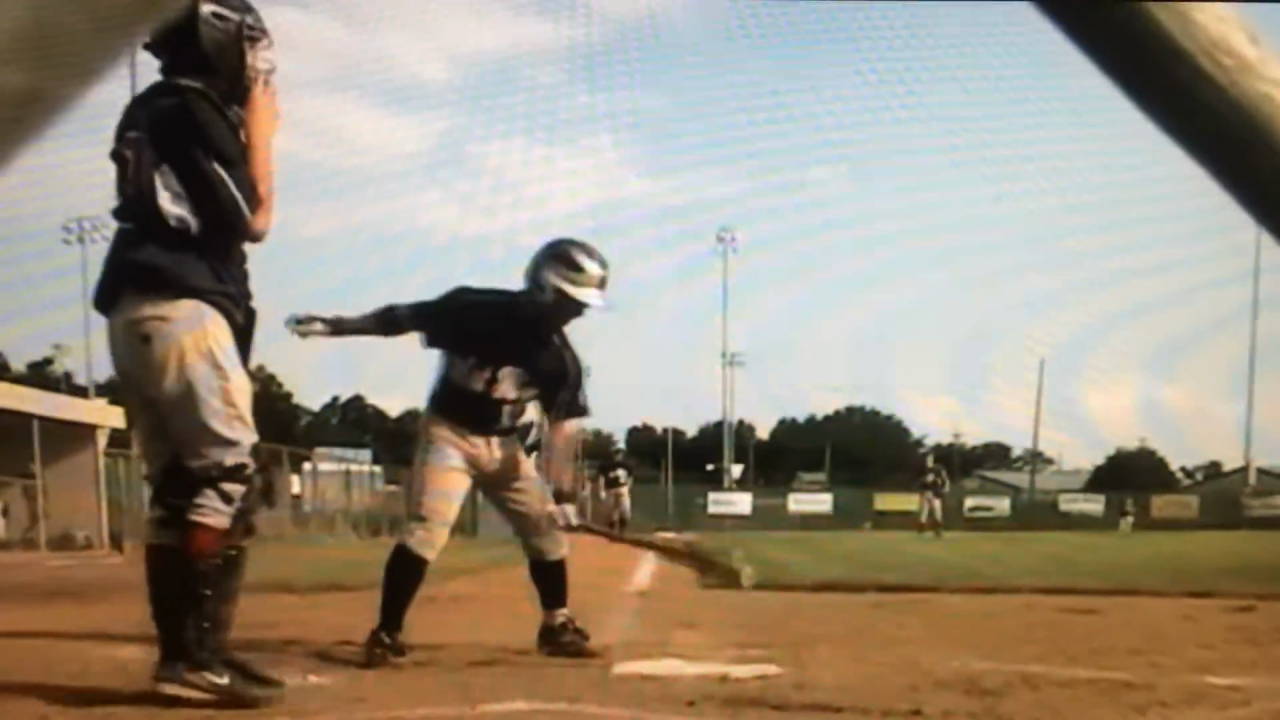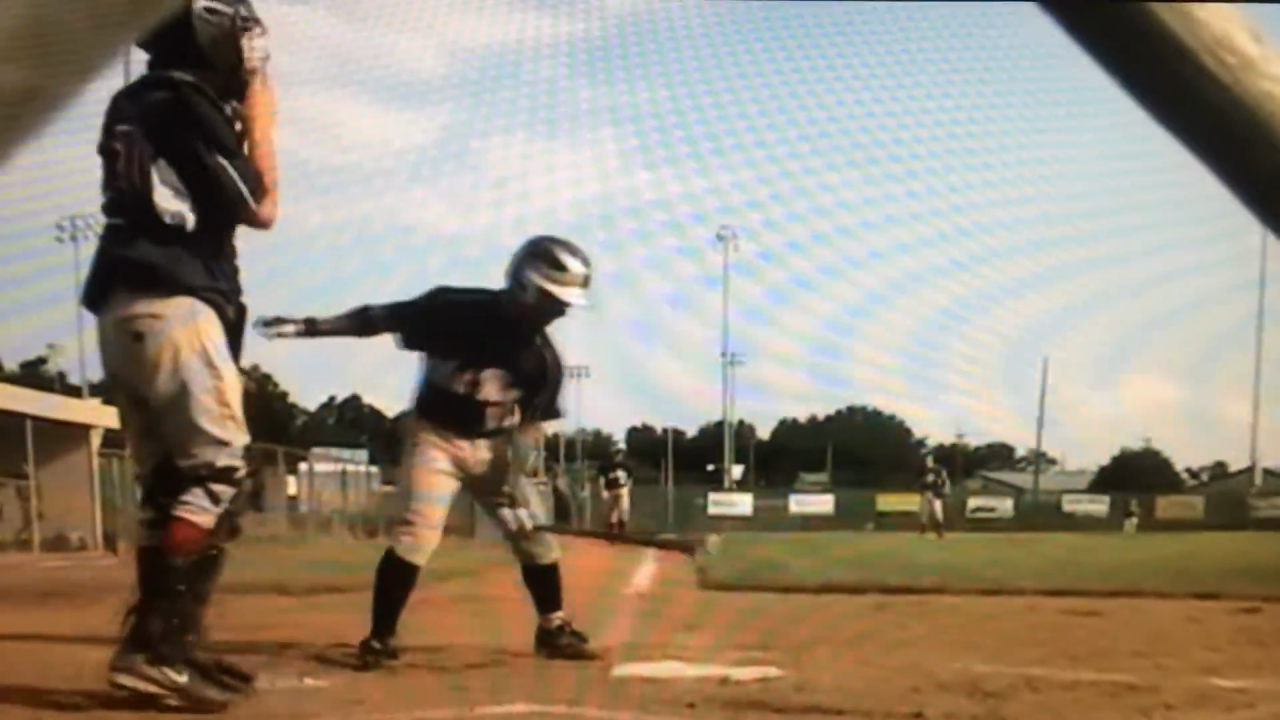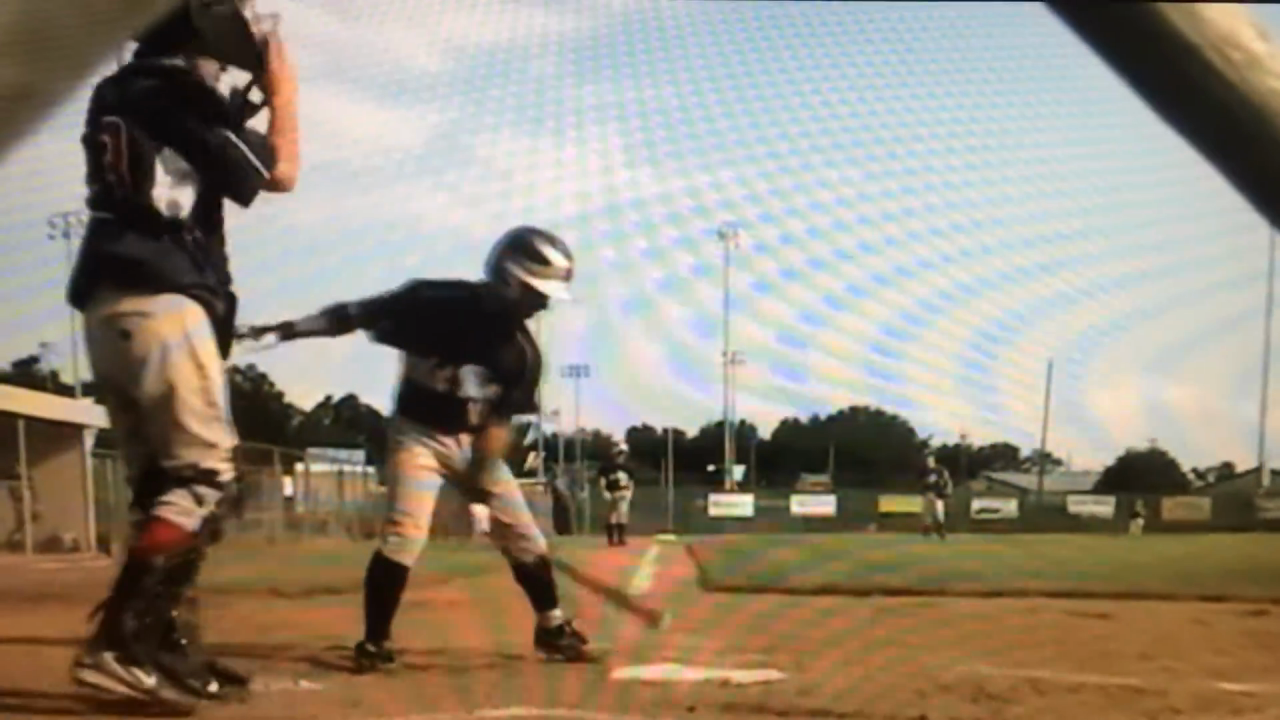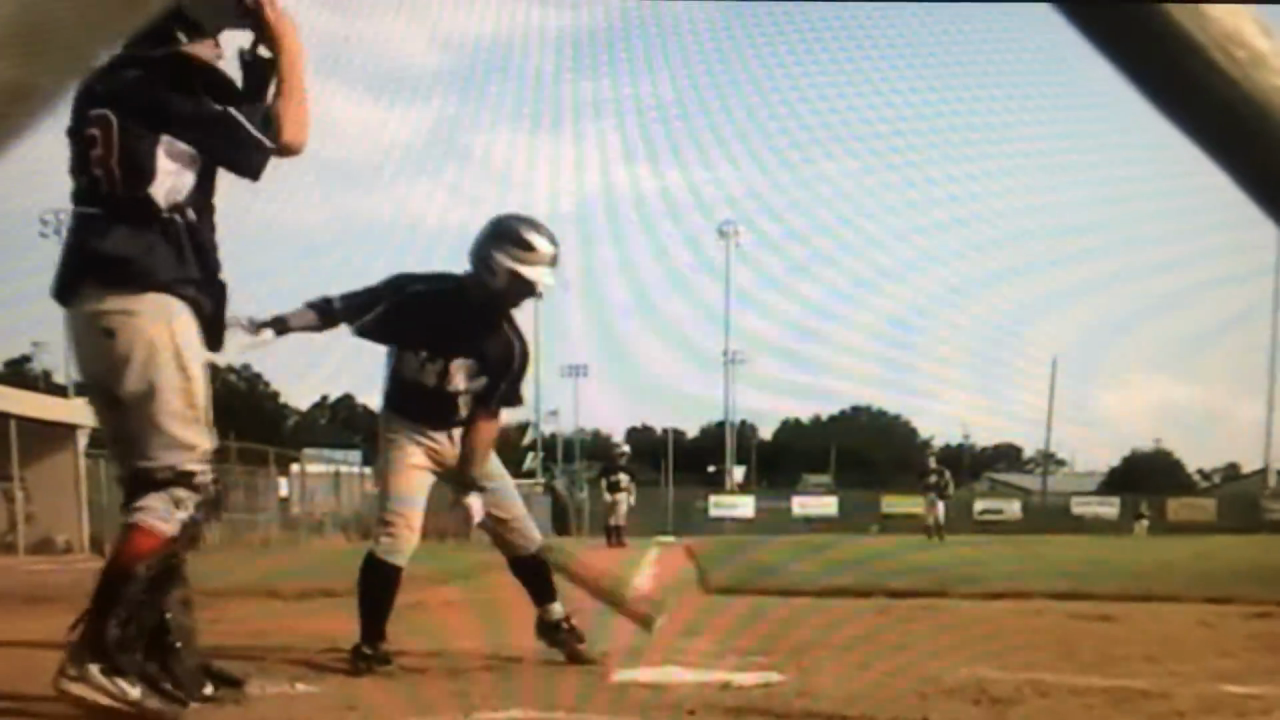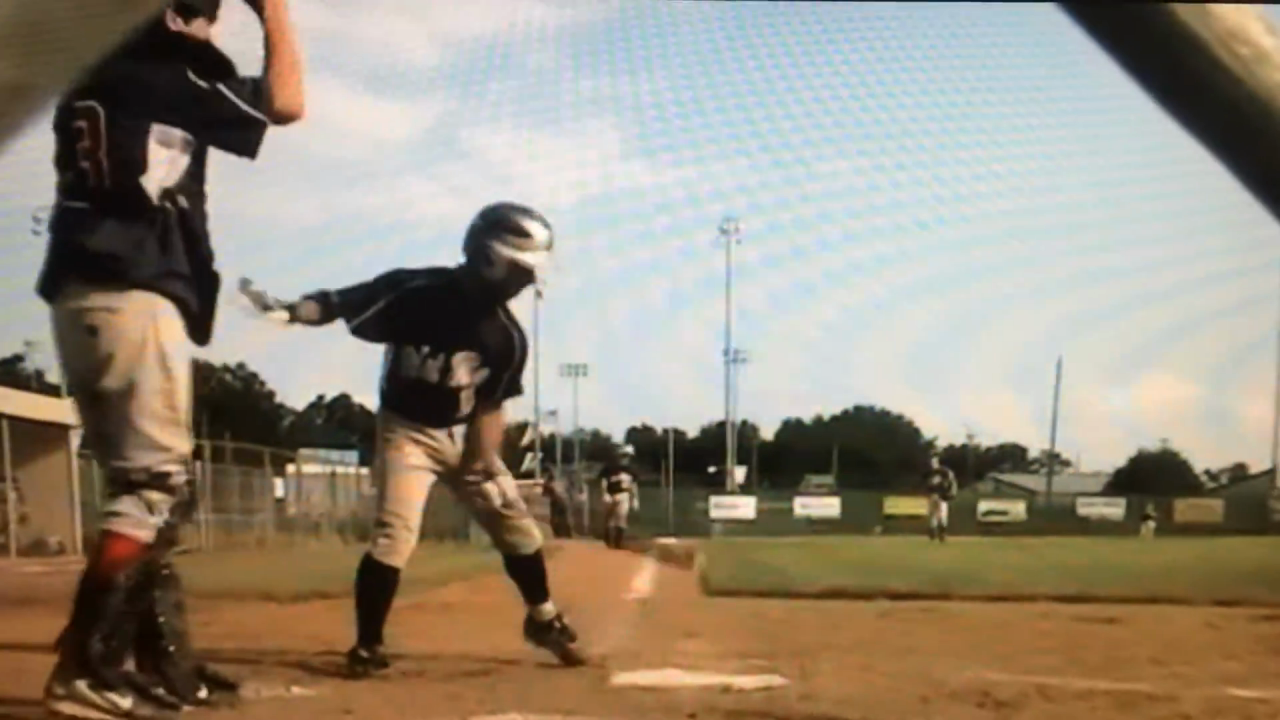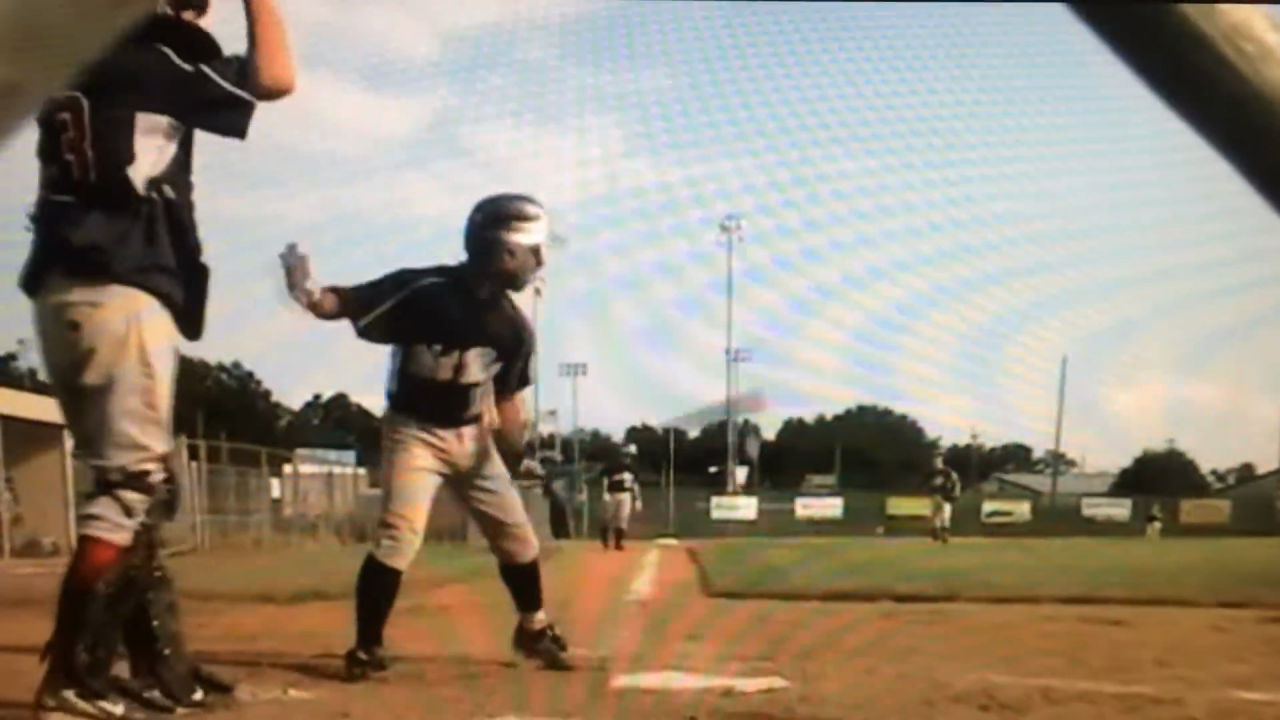
dt=0.1s
person 1, frame 1
left shoulder: (149, 112)
right shoulder: (194, 114)
right elbow: (255, 220)
left wrist: (242, 134)
right wrist: (260, 133)
left hip: (134, 314)
right hip: (181, 310)
left knee: (177, 486)
right knee: (229, 474)
left ankle: (186, 655)
right ankle: (193, 653)
person 1, frame 2
left shoulder: (133, 105)
right shoulder: (189, 107)
right elbow: (260, 209)
left wrist: (237, 120)
right wrist: (258, 122)
left hip: (125, 311)
right hip: (173, 307)
left knee: (167, 485)
right knee: (219, 474)
left ankle: (163, 649)
right ankle: (155, 645)
person 1, frame 3
left shoulder: (116, 94)
right shoulder: (181, 98)
right elbow: (279, 171)
left wrist: (244, 103)
right wrist: (281, 82)
left hip: (107, 305)
right hip: (161, 303)
left knee: (160, 478)
right knee: (203, 475)
left ankle: (173, 655)
right ankle: (117, 643)
person 1, frame 4
left shoulder: (103, 86)
right shoulder: (176, 84)
right elbow: (289, 138)
left wrist: (247, 75)
left hip: (94, 302)
right hip: (149, 302)
left knee: (151, 481)
right knee: (181, 478)
left ankle: (170, 662)
right ankle: (100, 653)
person 1, frame 5
left shoulder: (92, 74)
right shoulder: (163, 71)
right elbow: (285, 102)
left hip: (79, 296)
right hip: (136, 297)
left knee: (142, 481)
right knee: (154, 481)
person 1, frame 6
left shoulder: (81, 67)
right shoulder: (152, 60)
right elbow: (274, 79)
left hip: (64, 291)
right hip: (121, 293)
left knee: (130, 481)
right knee: (135, 481)
person 2, frame 1
left shoulder: (561, 358)
right shoulder: (473, 308)
left elbow: (559, 426)
right elbow: (403, 318)
left wrist: (564, 492)
right wrist: (336, 326)
left hip: (503, 443)
right hip: (448, 433)
left knee: (547, 528)
right knee: (427, 529)
left ankle: (557, 626)
right ankle: (387, 634)
person 2, frame 2
left shoulder: (542, 358)
right shoulder: (453, 308)
left elbow: (528, 429)
right elbow: (379, 319)
left wrist: (518, 494)
right wrist: (308, 326)
left hip: (490, 446)
right hip: (434, 436)
left knee: (535, 532)
right knee: (416, 533)
left ankle: (553, 628)
right ankle: (379, 638)
person 2, frame 3
left shoulder: (521, 353)
right shoulder: (429, 303)
left elbow: (498, 423)
right elbow: (352, 316)
left wrist: (482, 492)
right wrist: (287, 331)
left hip: (475, 444)
right hip: (416, 435)
left knee: (523, 535)
right knee: (404, 533)
left ankle: (553, 627)
right ankle: (375, 642)
person 2, frame 4
left shoulder: (508, 342)
right shoulder: (415, 296)
left elbow: (486, 417)
right elbow: (337, 309)
left wrist: (473, 483)
right wrist: (279, 325)
left hip: (465, 437)
right hip: (408, 431)
left knee: (518, 527)
right knee: (397, 534)
left ankle: (553, 619)
right ankle: (371, 643)
person 2, frame 5
left shoulder: (505, 333)
right shoulder: (412, 291)
left elbow: (490, 408)
right elbow: (330, 305)
left wrist: (489, 473)
right wrist: (287, 309)
left hip: (463, 433)
right hip: (406, 431)
left knee: (517, 523)
right knee: (394, 535)
left ankle: (545, 621)
right ankle: (367, 647)
person 2, frame 6
left shoulder: (512, 325)
right shoulder: (420, 291)
left elbow: (507, 399)
right elbow: (344, 303)
left wrist: (516, 457)
right wrist: (306, 292)
left hip: (472, 435)
right hip: (414, 432)
left knee: (516, 533)
right knee: (399, 537)
left ankle: (534, 629)
right ankle: (367, 649)
